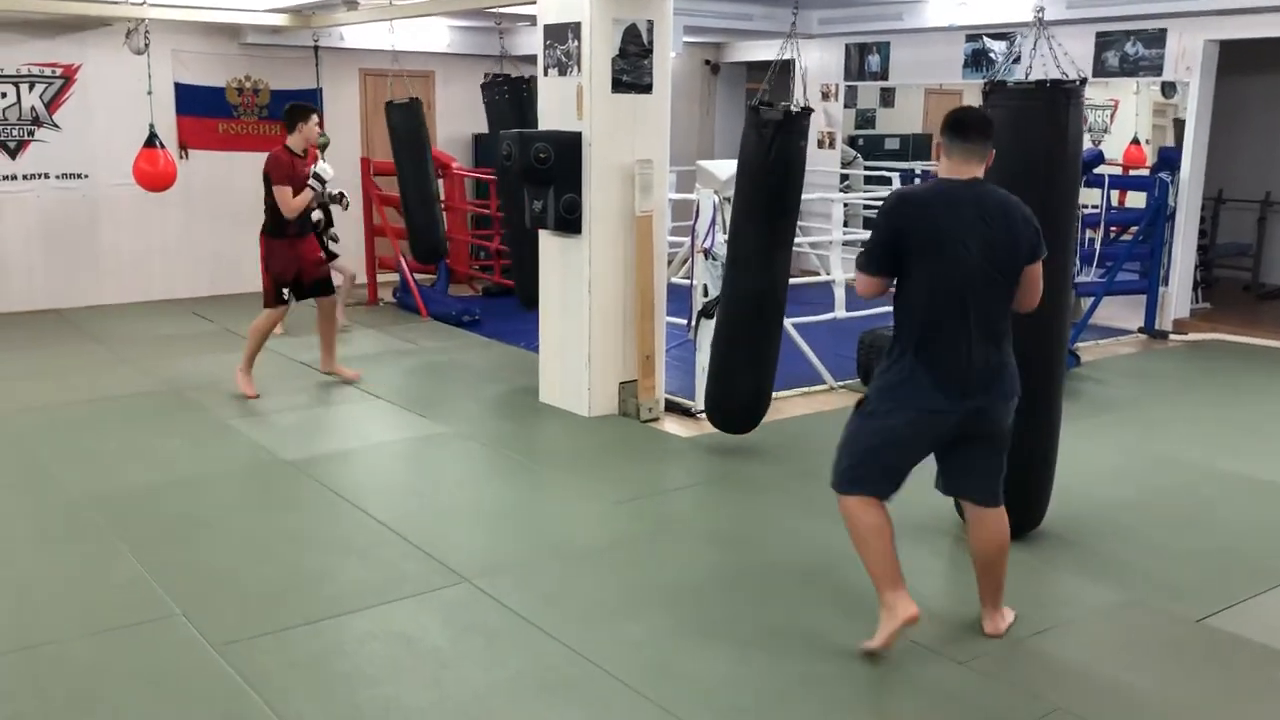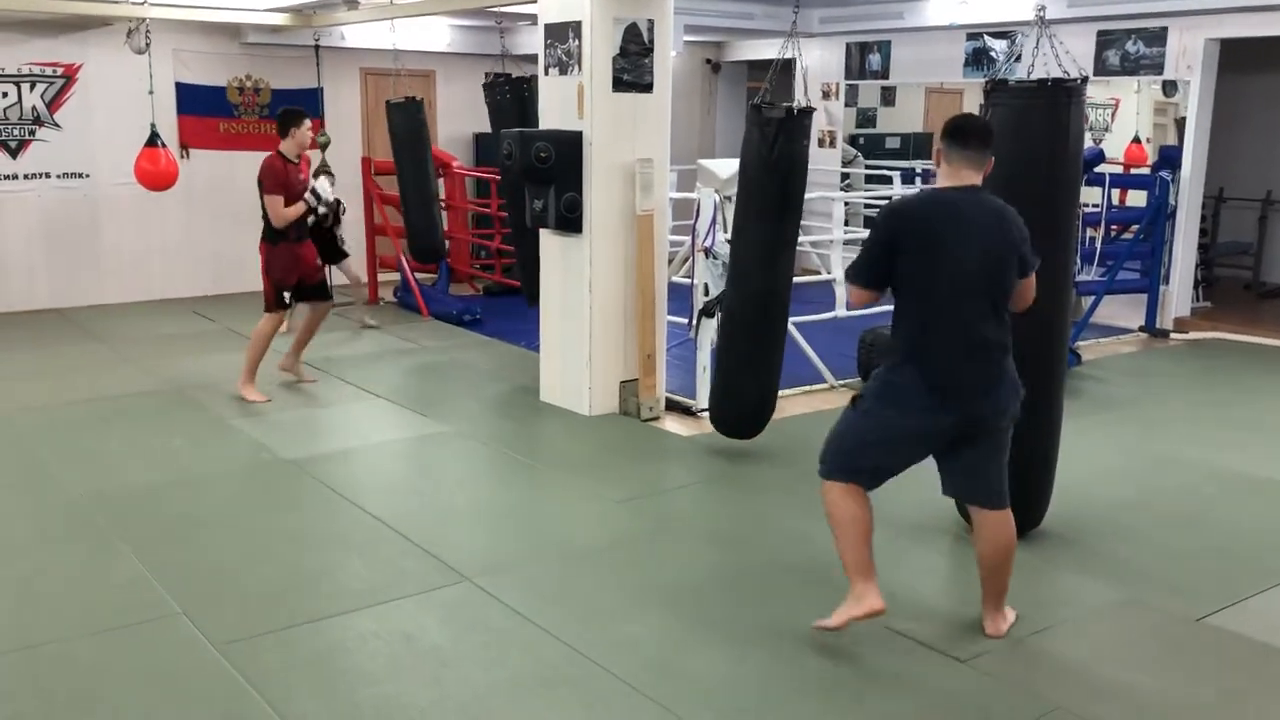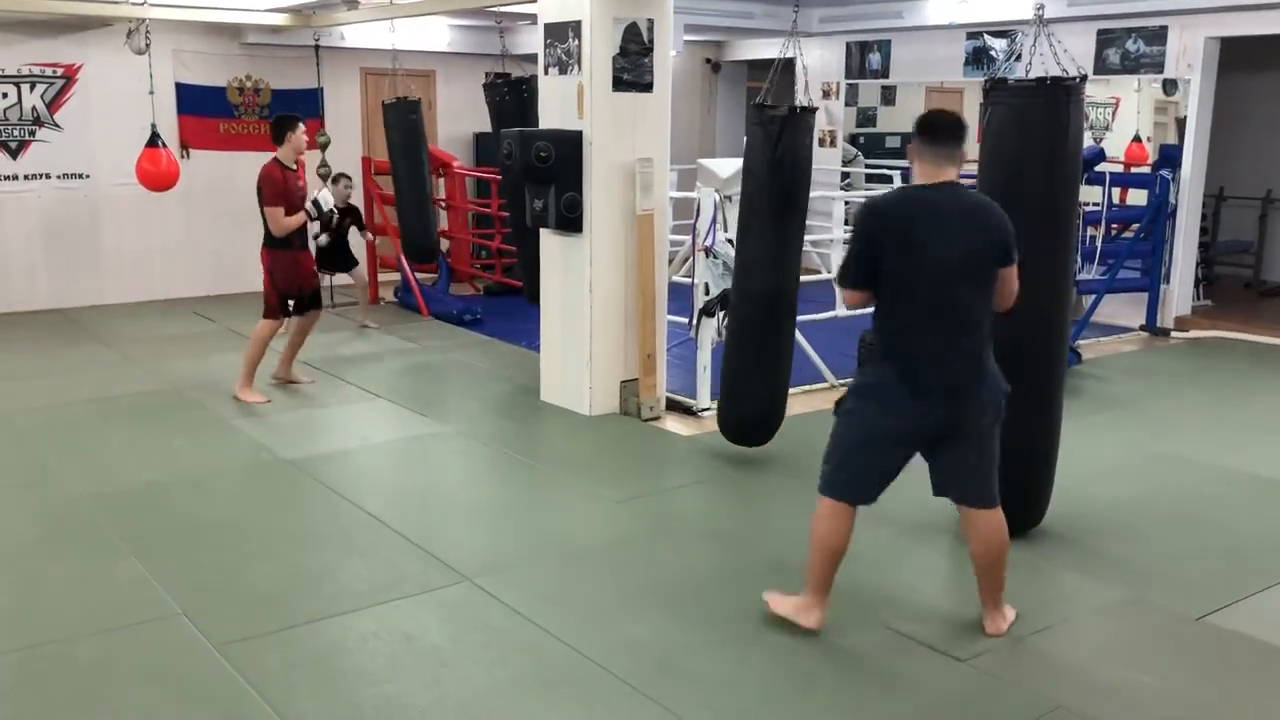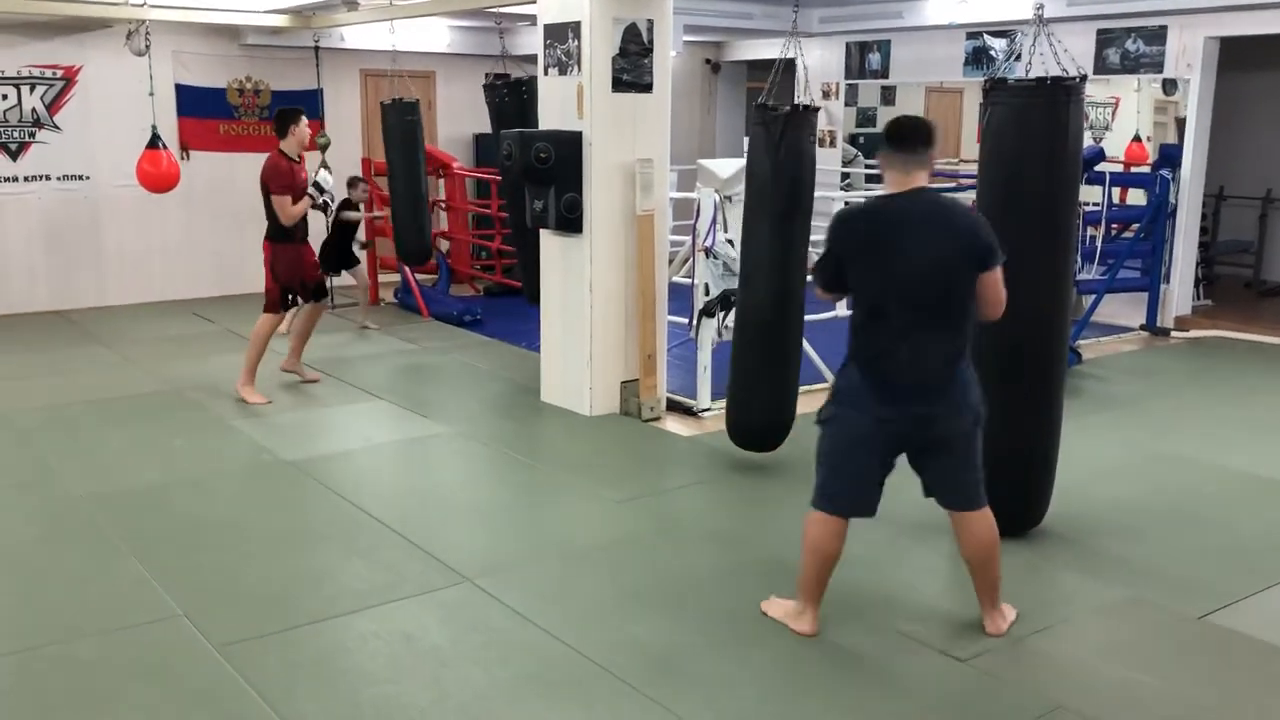
dt=0.1s
person 1, frame 1
left shoulder: (906, 206)
right shoulder: (1018, 215)
left elbow: (867, 286)
right elbow: (1029, 300)
left hip: (918, 383)
right hip: (991, 383)
left knee: (856, 483)
right knee: (984, 497)
left ankle: (894, 601)
right ankle: (994, 611)
person 1, frame 2
left shoulder: (903, 217)
right shoulder: (1010, 224)
left elbow: (859, 296)
right elbow: (1021, 302)
left hip: (914, 387)
right hip: (990, 389)
left knee: (839, 471)
right knee: (990, 502)
left ankle: (861, 590)
right ankle: (995, 612)
person 1, frame 3
left shoulder: (881, 214)
right shoulder: (992, 217)
left elbow: (853, 297)
right elbow: (1005, 299)
left hip: (895, 386)
right hip: (973, 386)
left knee: (839, 491)
right knee: (981, 501)
left ankle: (811, 603)
right ankle: (994, 611)
person 1, frame 4
left shoulder: (853, 224)
right shoulder: (970, 224)
left elbow: (827, 290)
right elbow: (992, 308)
left hip: (869, 393)
right hip: (949, 393)
left knee: (831, 504)
right knee: (969, 501)
left ankle: (804, 609)
right ankle: (993, 610)
person 2, frame 1
left shoulder: (309, 156)
right shoulder: (277, 159)
right elbow: (289, 210)
left wrist: (326, 194)
right wrist: (316, 184)
left hip: (305, 239)
right hip: (278, 243)
left knee: (327, 299)
right knee: (275, 310)
left ankle: (329, 361)
right ankle: (244, 370)
person 2, frame 2
left shoulder: (303, 161)
right shoulder: (272, 166)
right elbow: (278, 219)
left wrist: (319, 201)
right wrist: (311, 201)
left hip: (303, 244)
right hip: (278, 248)
left knee: (321, 304)
right knee: (276, 314)
left ankle: (291, 361)
right ankle: (246, 380)
person 2, frame 3
left shoulder: (298, 167)
right shoulder: (271, 175)
right elbow: (278, 228)
left wrist: (318, 209)
right wrist: (311, 210)
left hip: (301, 251)
right hip: (279, 255)
left knee: (311, 312)
right knee: (273, 319)
left ankle: (283, 370)
right ankle: (244, 384)
person 2, frame 4
left shoulder: (297, 160)
right shoulder: (277, 165)
right elbow: (287, 217)
left wrist: (318, 200)
right wrist: (315, 192)
left hip: (299, 244)
right hip: (282, 247)
left knee: (316, 301)
right knee: (274, 313)
left ankle: (293, 360)
right ankle: (245, 382)
person 3, frame 1
left shoulder: (324, 207)
left wrist: (332, 234)
left hip: (321, 248)
left knee: (350, 274)
left ankle: (339, 312)
right ankle: (279, 322)
person 3, frame 2
left shoulder: (337, 203)
left wrist: (340, 235)
right wrist: (317, 214)
left hip: (333, 247)
right hip: (314, 248)
left knee: (356, 279)
left ankle: (365, 317)
right ankle: (287, 320)
person 3, frame 3
left shoulder: (353, 210)
left elbow: (363, 232)
left wrist: (370, 237)
left hip: (344, 252)
right hip: (325, 252)
left knee: (363, 284)
left ankle: (364, 318)
person 3, frame 4
left shoulder: (356, 207)
right shoulder: (345, 204)
right elbow: (347, 216)
left wrist: (359, 242)
right wrist: (373, 215)
left hip: (346, 252)
right hip: (330, 252)
left knee: (364, 284)
left ankle: (364, 320)
